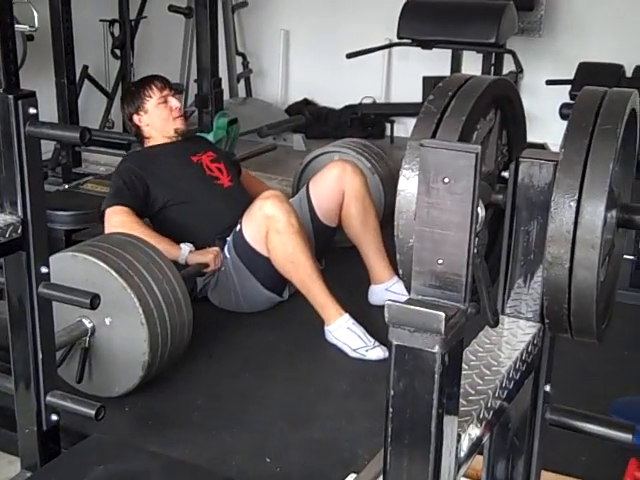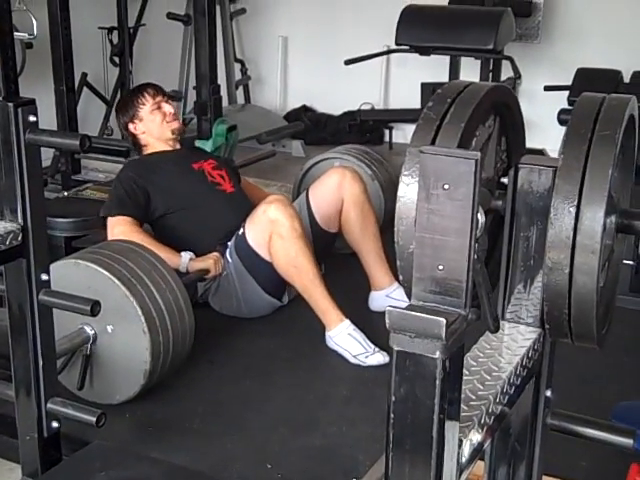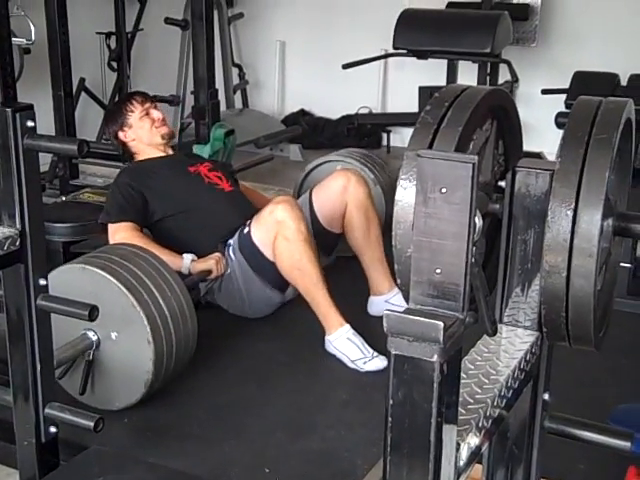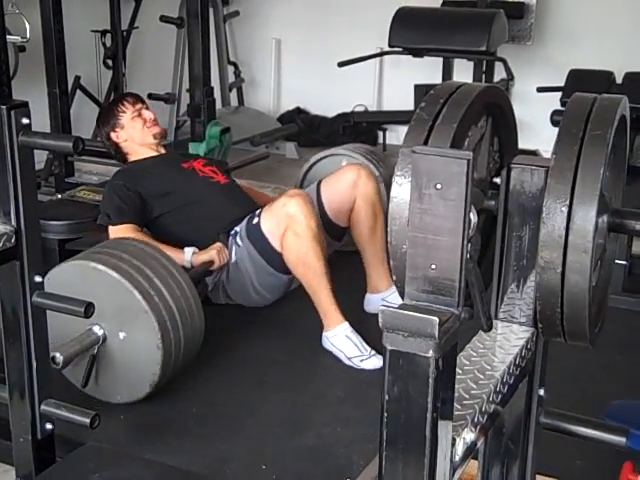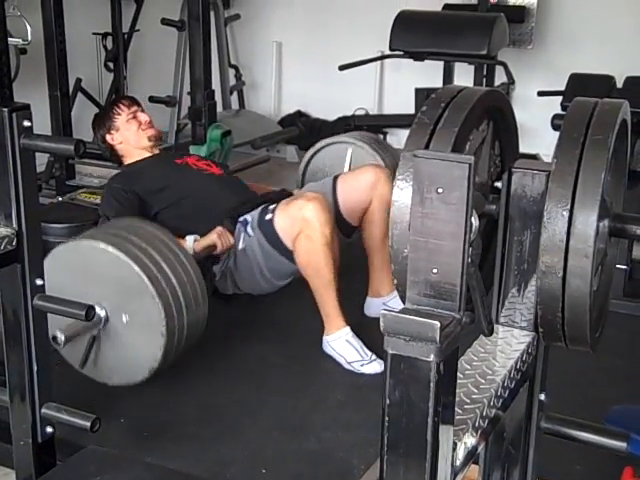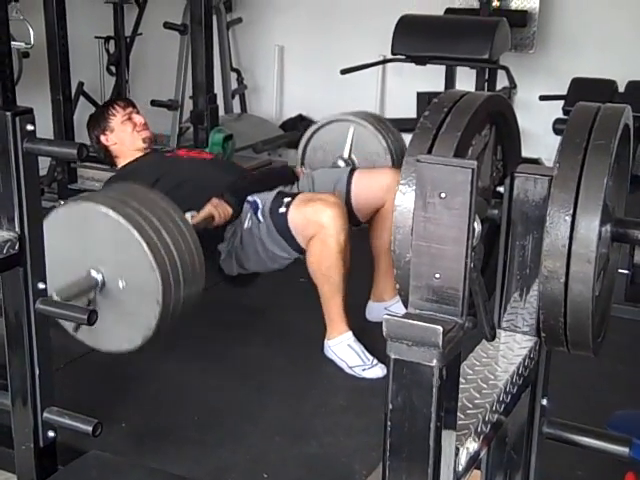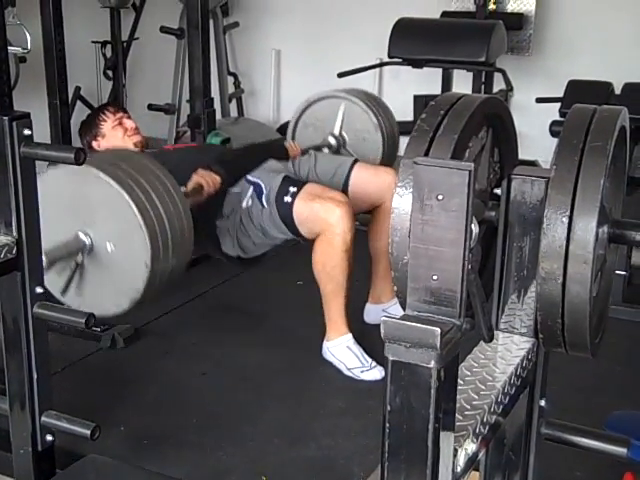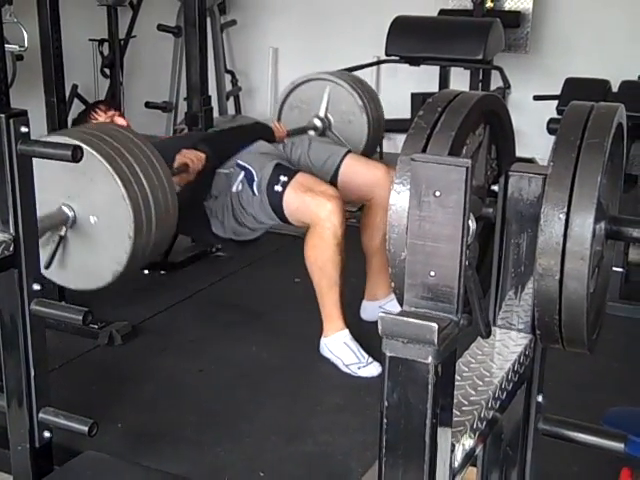
dt=0.2s
person 1, frame 1
left shoulder: (200, 145)
right shoulder: (138, 167)
left elbow: (242, 178)
right elbow: (116, 224)
left wrist: (292, 209)
right wrist: (186, 253)
left hip: (278, 246)
right hip: (227, 271)
left knee: (343, 173)
right knee: (272, 206)
left ankle: (385, 285)
right ankle: (338, 323)
person 1, frame 2
left shoulder: (199, 155)
right shoulder: (137, 175)
left elbow: (242, 187)
right elbow: (120, 233)
left wrist: (297, 216)
right wrist: (187, 261)
left hip: (279, 255)
right hip: (227, 275)
left knee: (342, 179)
right knee: (276, 210)
left ankle: (385, 290)
right ankle: (338, 328)
person 1, frame 3
left shoulder: (196, 161)
right shoulder: (132, 181)
left elbow: (241, 192)
right elbow: (122, 239)
left wrist: (297, 222)
right wrist: (189, 263)
left hip: (276, 251)
right hip: (230, 273)
left knee: (347, 182)
right knee: (282, 212)
left ankle: (385, 295)
right ankle: (338, 332)
person 1, frame 4
left shoulder: (189, 159)
right shoulder: (127, 182)
right elbow: (124, 241)
right wrist: (190, 256)
left hip: (274, 241)
right hip: (232, 261)
left knee: (356, 178)
right knee: (294, 204)
left ankle: (381, 293)
right ankle: (336, 330)
person 1, frame 5
left shoulder: (184, 157)
right shoulder: (124, 186)
left wrist: (287, 195)
right wrist: (192, 243)
left hip: (267, 219)
right hip: (238, 246)
left knee: (375, 179)
right knee: (311, 209)
left ankle: (383, 297)
right ankle: (336, 334)
person 1, frame 6
left shoulder: (175, 156)
right shoulder: (122, 186)
left wrist: (293, 173)
right wrist: (194, 219)
right hip: (243, 223)
left knee: (390, 182)
right knee: (327, 214)
left ankle: (384, 301)
right ankle: (338, 338)
person 1, frame 7
left shoulder: (166, 157)
left wrist: (284, 148)
right wrist: (190, 190)
right hip: (242, 198)
left knee: (391, 183)
right knee: (336, 214)
left ankle: (382, 302)
right ankle: (338, 340)
person 1, frame 8
left shoulder: (156, 151)
left wrist: (271, 131)
right hip: (233, 177)
left knee: (382, 180)
right knee: (327, 208)
left ankle: (378, 298)
right ankle: (334, 336)
